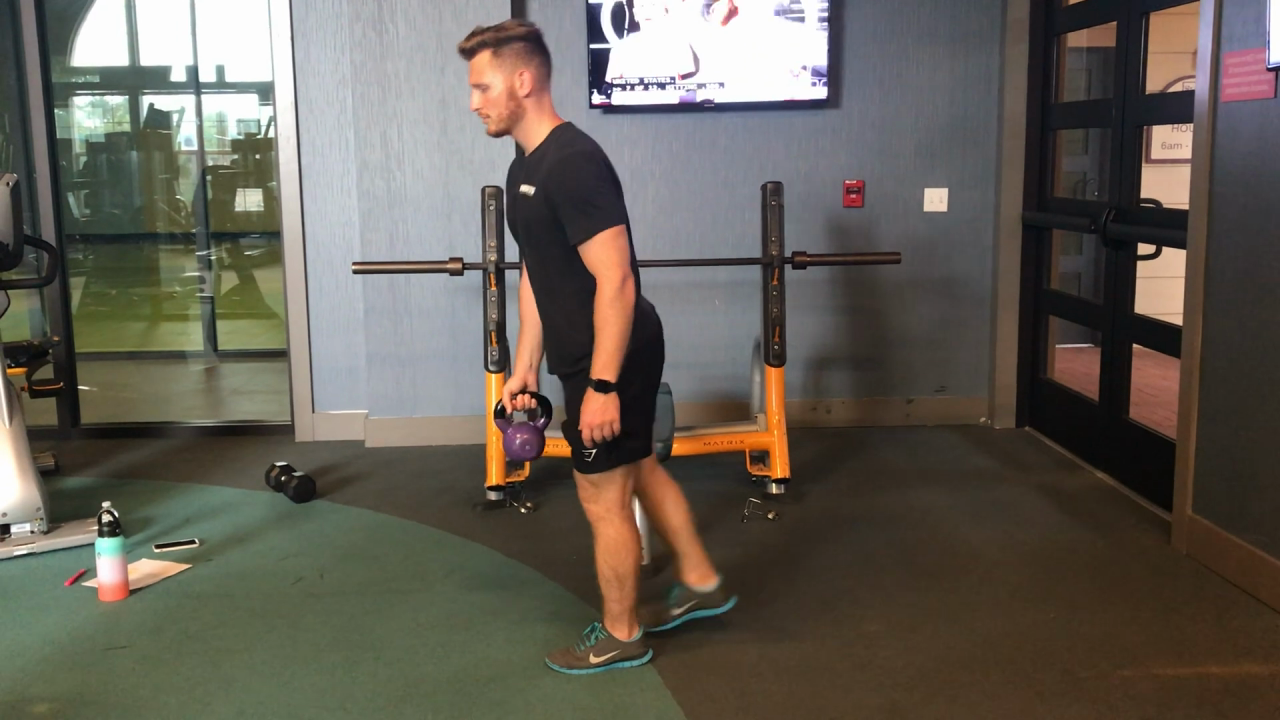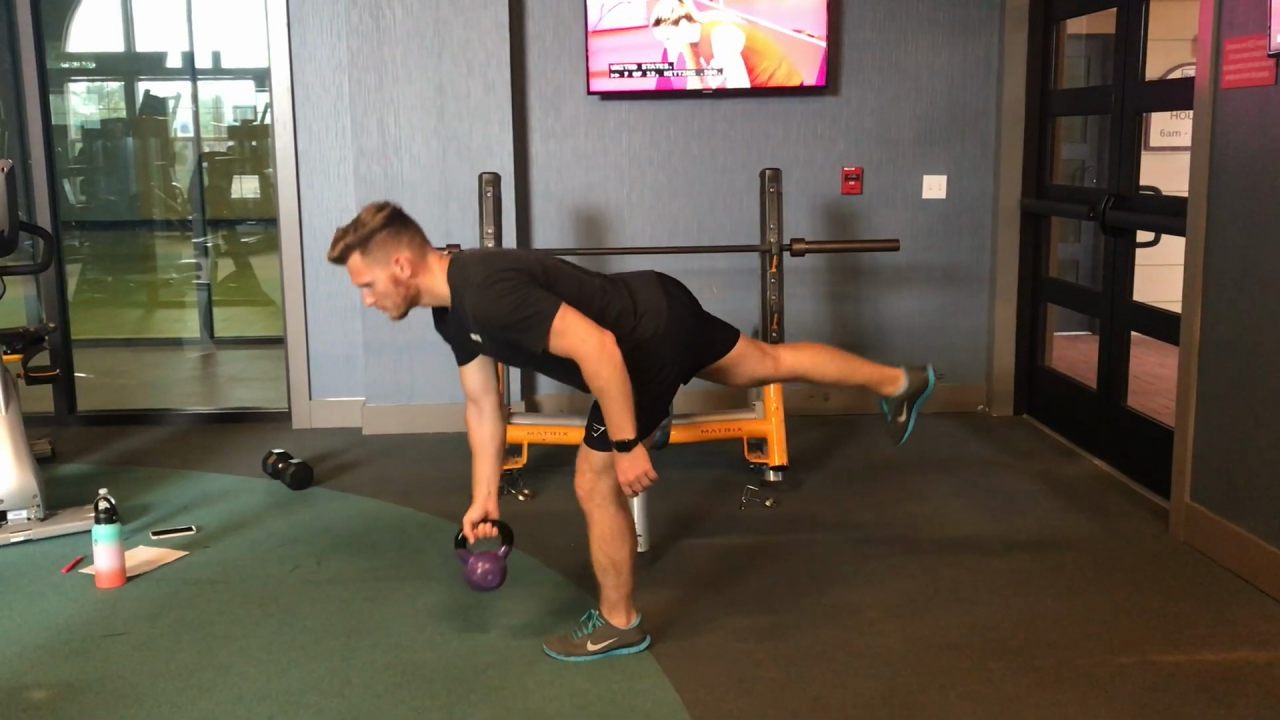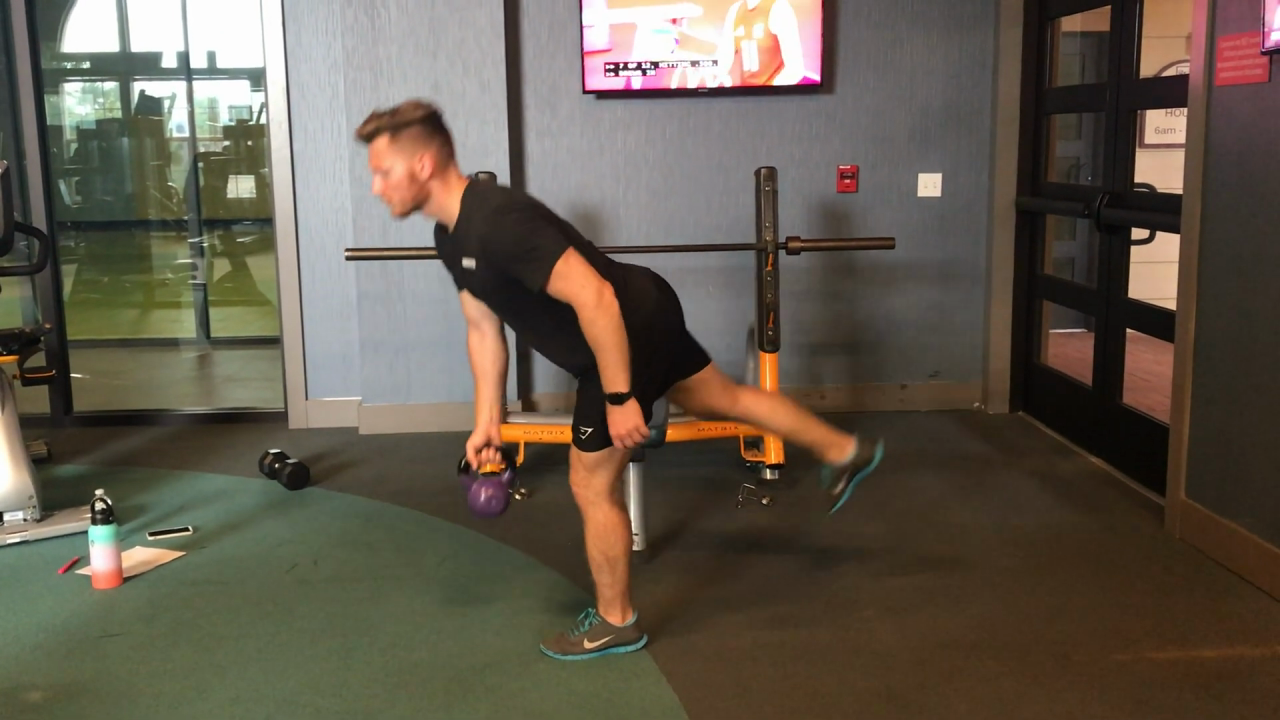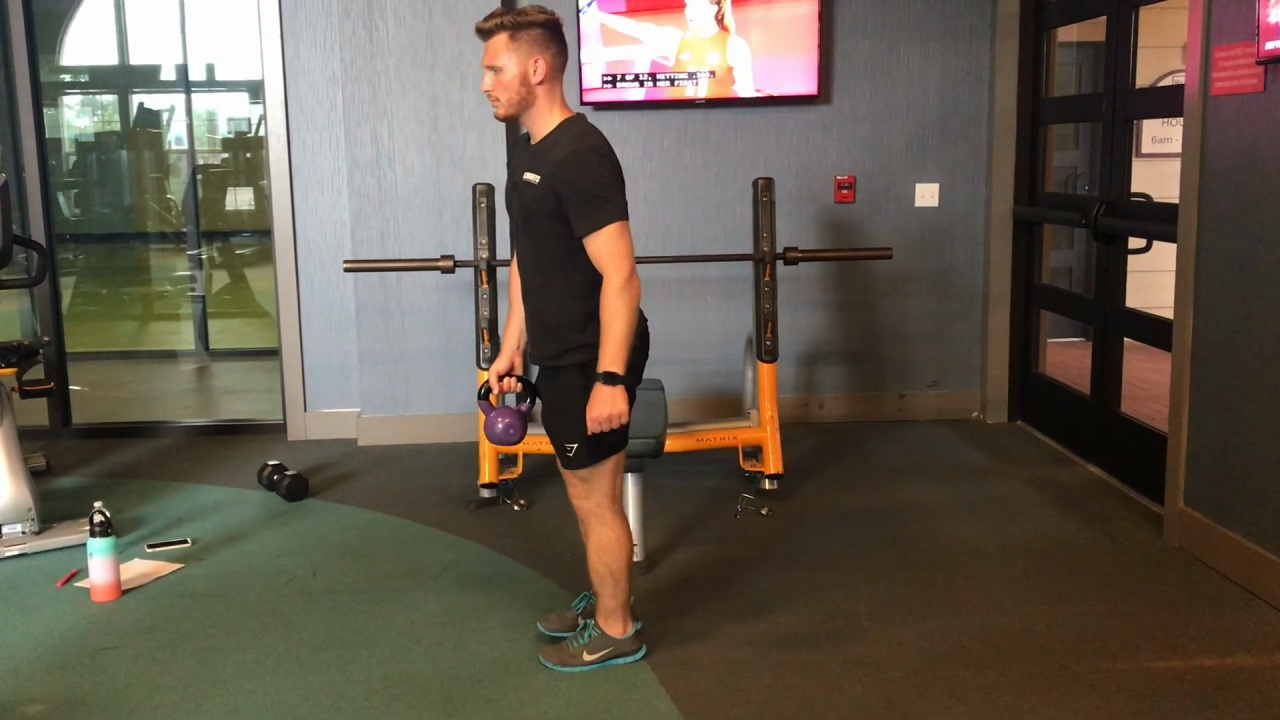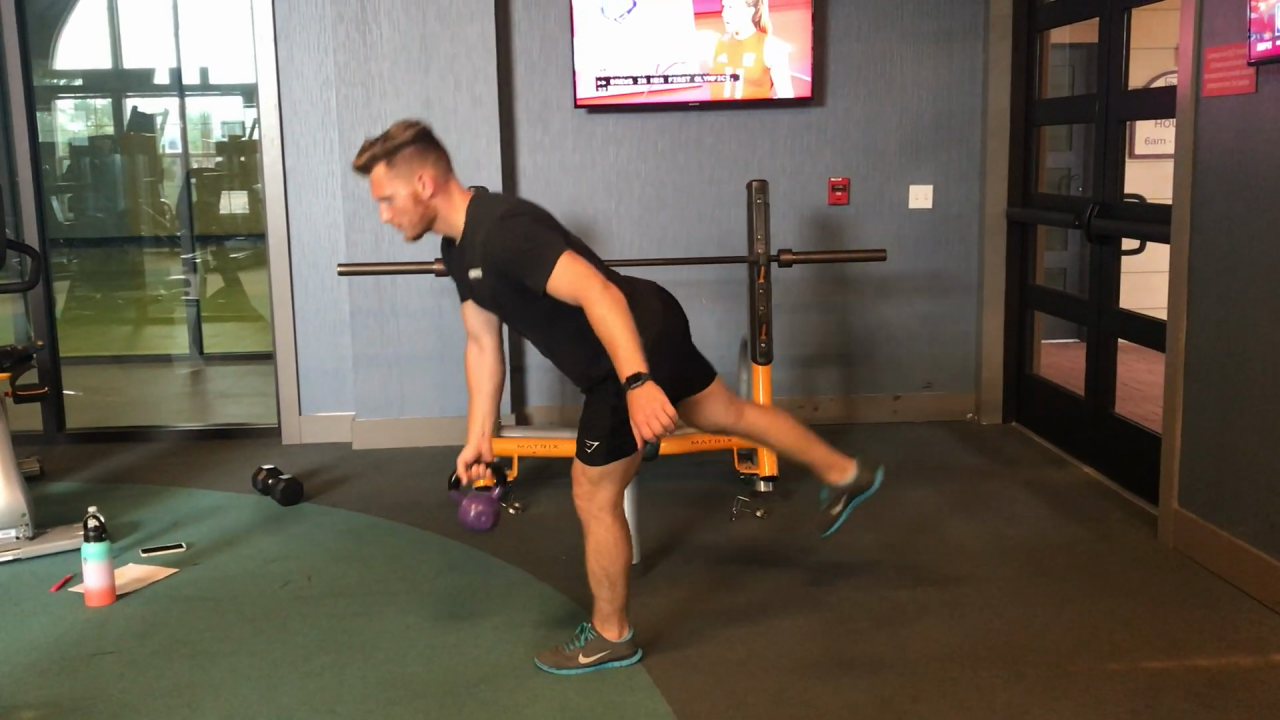
dt=1s
person 1, frame 1
left shoulder: (571, 164)
right shoulder: (525, 168)
left elbow: (616, 282)
right elbow: (536, 276)
left wrist: (602, 386)
right wrist: (524, 367)
left hip: (611, 358)
right hip: (603, 355)
left knee: (603, 498)
right knee: (640, 473)
left ankle: (621, 637)
right ankle: (701, 582)
person 1, frame 2
left shoulder: (488, 295)
right shoulder: (453, 311)
left elbow: (597, 349)
right elbow: (482, 405)
left wrist: (626, 445)
right wrist: (484, 498)
left hip: (651, 334)
right hip: (659, 310)
left knee: (595, 483)
right knee: (768, 363)
left ankle: (618, 624)
right ankle: (896, 383)
person 1, frame 3
left shoulder: (498, 223)
right shoulder: (452, 232)
left elbow: (594, 299)
right elbow: (484, 327)
left wrist: (618, 399)
right wrist: (487, 421)
left hip: (629, 328)
right hip: (640, 316)
left knee: (591, 483)
right knee: (725, 397)
left ankle: (615, 624)
right ankle: (845, 453)
person 1, frame 4
left shoulder: (581, 157)
right shoulder: (529, 152)
left elbow: (620, 276)
left wrist: (611, 378)
right wrist: (511, 348)
left hip: (590, 360)
right hip: (562, 354)
left knee: (592, 497)
right knee: (589, 488)
left ankle: (614, 633)
right ankle: (607, 601)
person 1, frame 5
left shoulder: (500, 232)
right shoulder: (459, 249)
left elbow: (600, 296)
right elbow: (482, 343)
left wrist: (637, 384)
right wrist: (478, 438)
left hip: (637, 342)
right hip: (650, 333)
left knee: (594, 495)
right knee: (728, 413)
left ankle: (610, 638)
right ankle: (841, 475)
